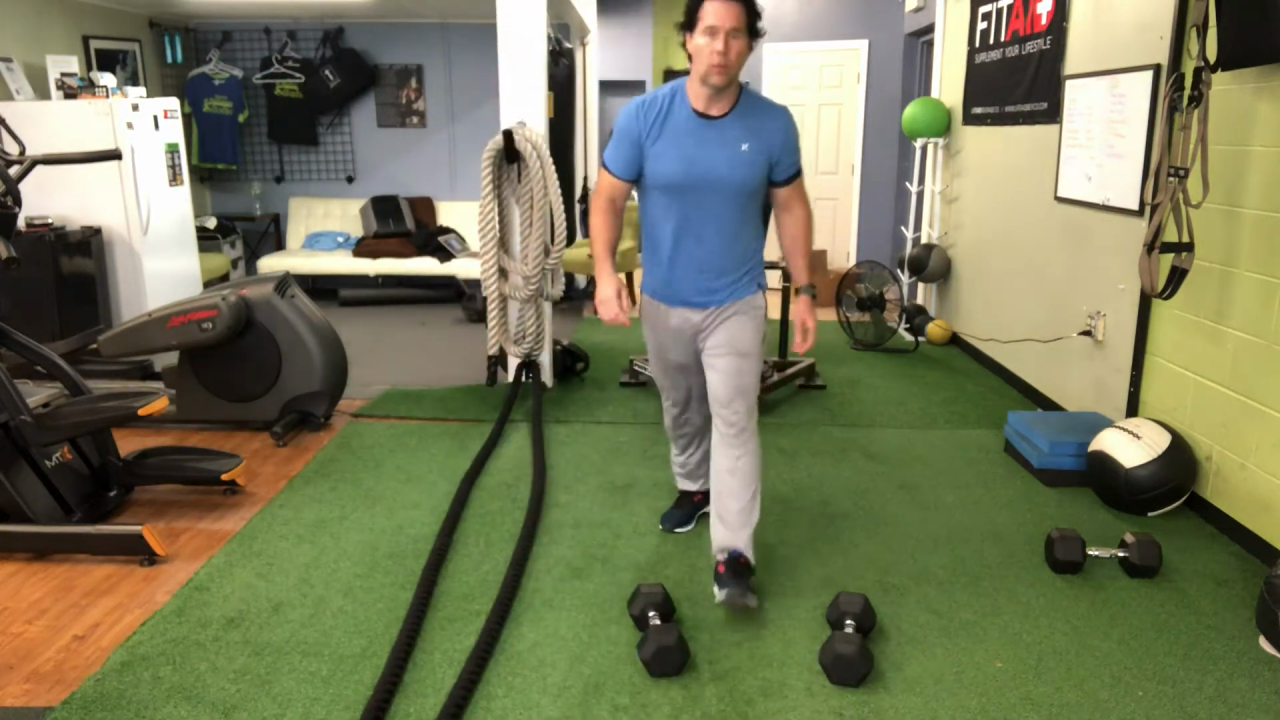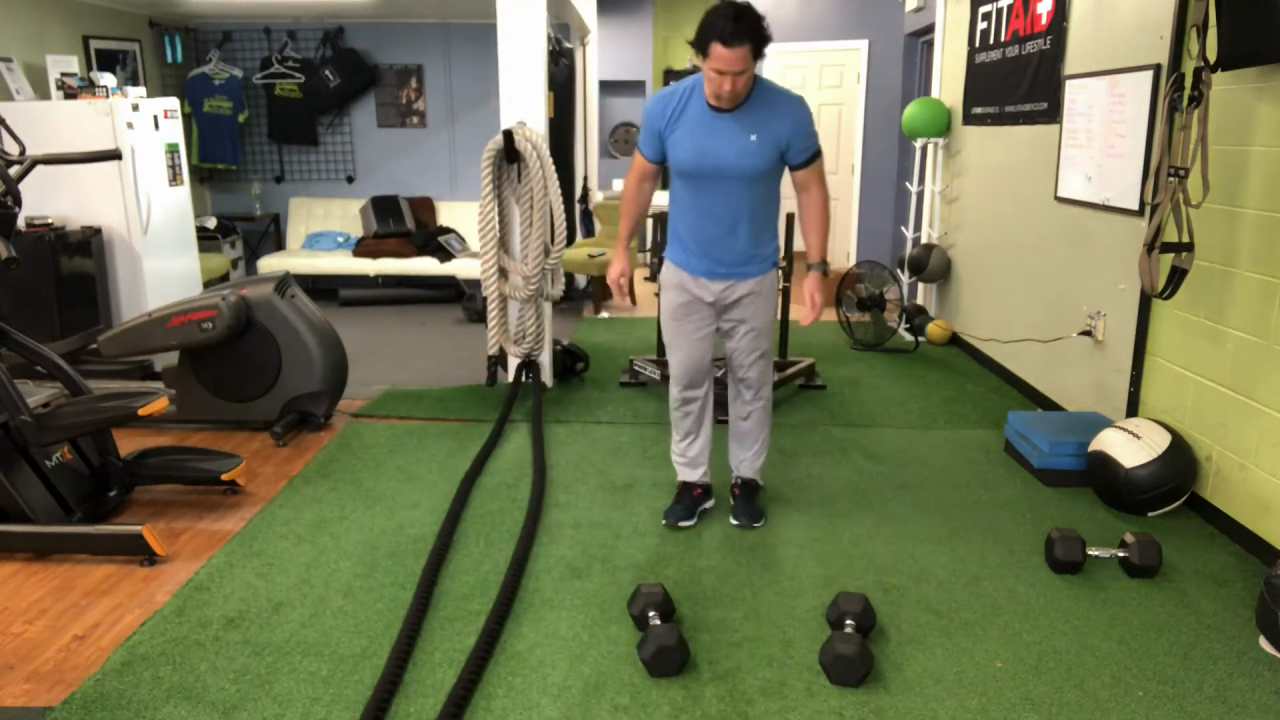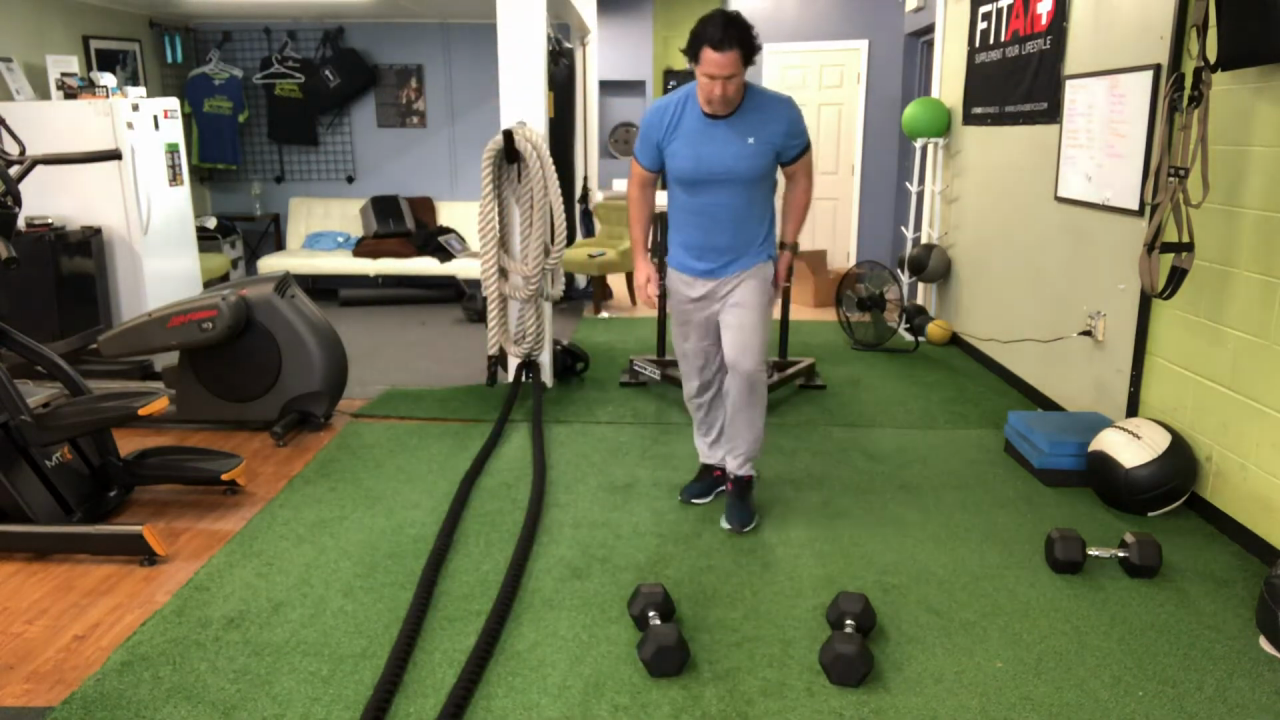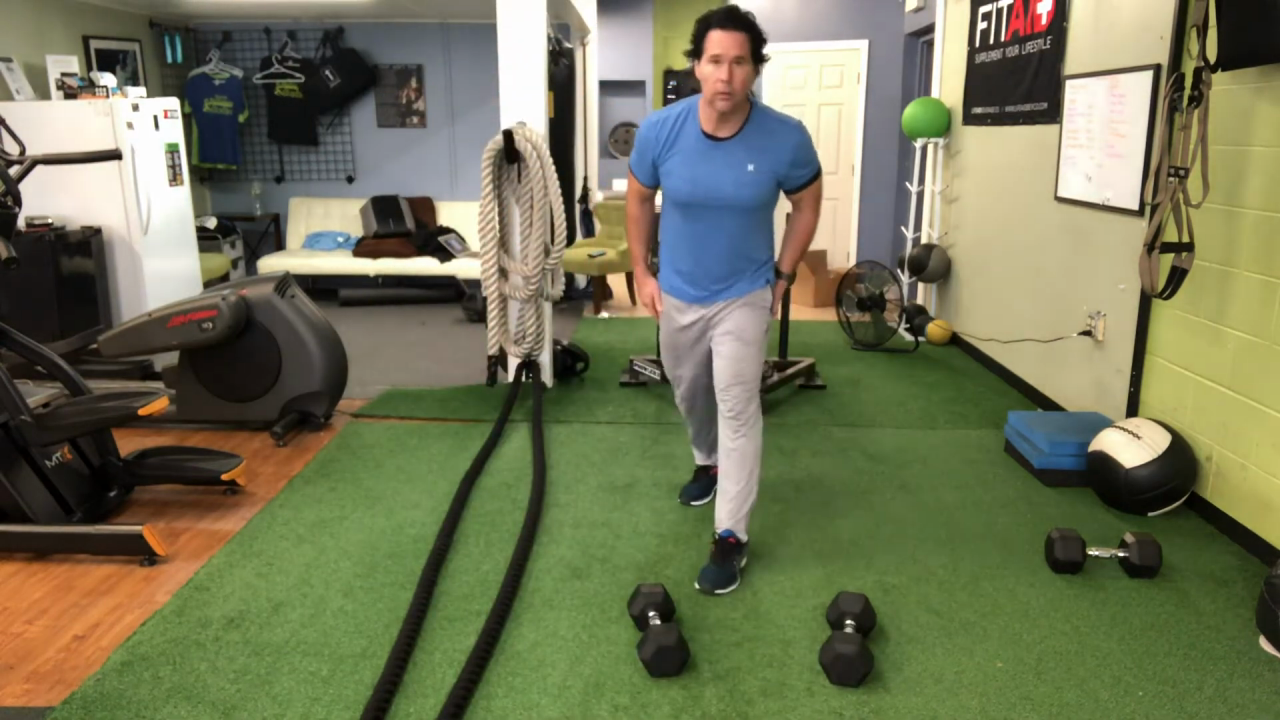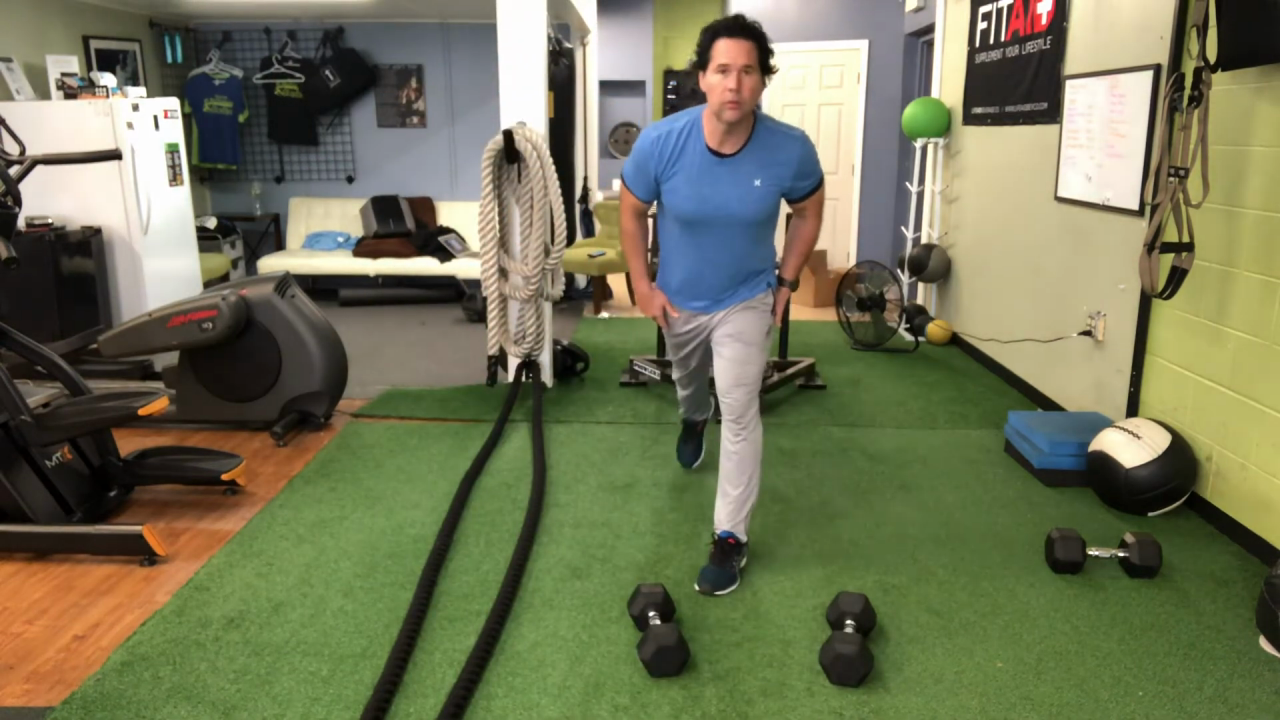
dt=0.5s
person 1, frame 1
left shoulder: (774, 124)
right shoulder: (643, 117)
left elbow: (791, 208)
right elbow: (608, 200)
left wrist: (803, 290)
right wrist: (606, 273)
left hip: (736, 303)
right hip: (664, 302)
left knee: (734, 420)
right knee: (681, 411)
left ankle: (733, 557)
right ankle: (692, 486)
person 1, frame 2
left shoulder: (788, 113)
right shoulder: (666, 106)
left elbow: (810, 188)
right elbow: (642, 178)
left wrist: (816, 268)
right wrist: (621, 248)
left hip: (753, 278)
right hip: (684, 273)
left knee: (750, 382)
right knee: (687, 379)
left ankle: (746, 478)
right ankle: (693, 481)
person 1, frame 3
left shoulder: (780, 114)
right shoulder: (662, 116)
left elbow: (799, 177)
right elbow: (641, 185)
left wrist: (786, 247)
right wrist: (641, 257)
left hip: (750, 270)
right hip: (686, 273)
left knee: (745, 369)
right knee: (699, 377)
left ankle: (741, 474)
right ankle: (713, 461)
person 1, frame 4
left shoulder: (786, 138)
right shoulder: (659, 130)
left elbow: (807, 204)
right elbow: (639, 199)
left wrist: (782, 274)
right wrist: (641, 271)
left hip: (744, 296)
right hip: (676, 293)
left knee: (737, 407)
right knee: (690, 394)
left ankle: (730, 536)
right ankle: (708, 463)
person 1, frame 5
left shoulder: (791, 150)
right shoulder: (659, 143)
left elbow: (809, 213)
right elbow: (631, 213)
left wrist: (786, 282)
right wrist: (643, 285)
left hip: (746, 301)
right hip: (678, 298)
left knee: (739, 410)
right knee: (688, 380)
left ankle: (730, 537)
right ankle: (694, 420)
